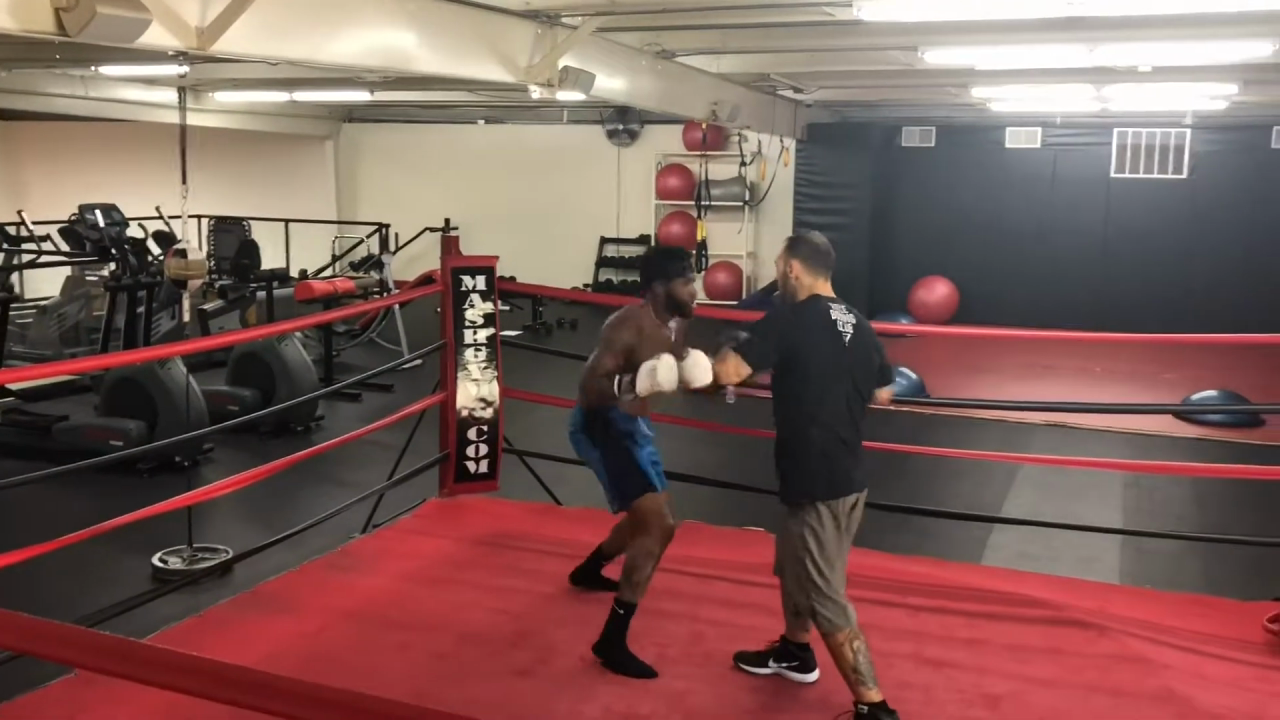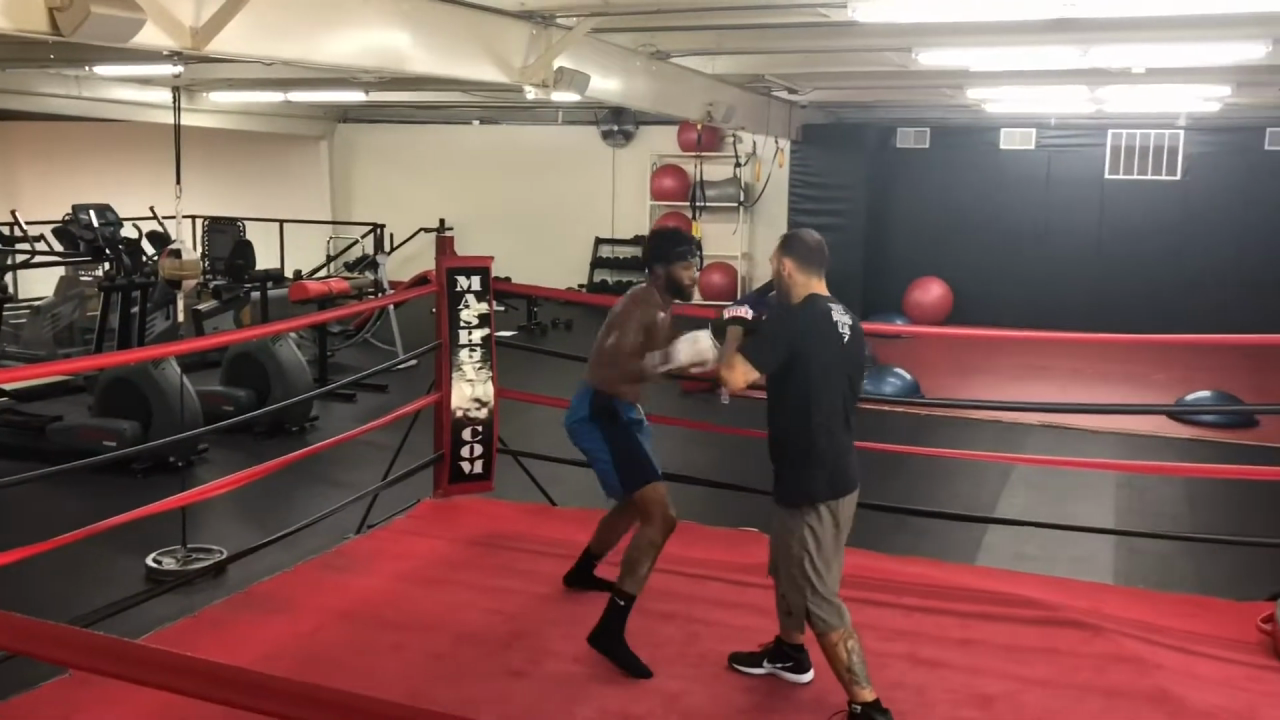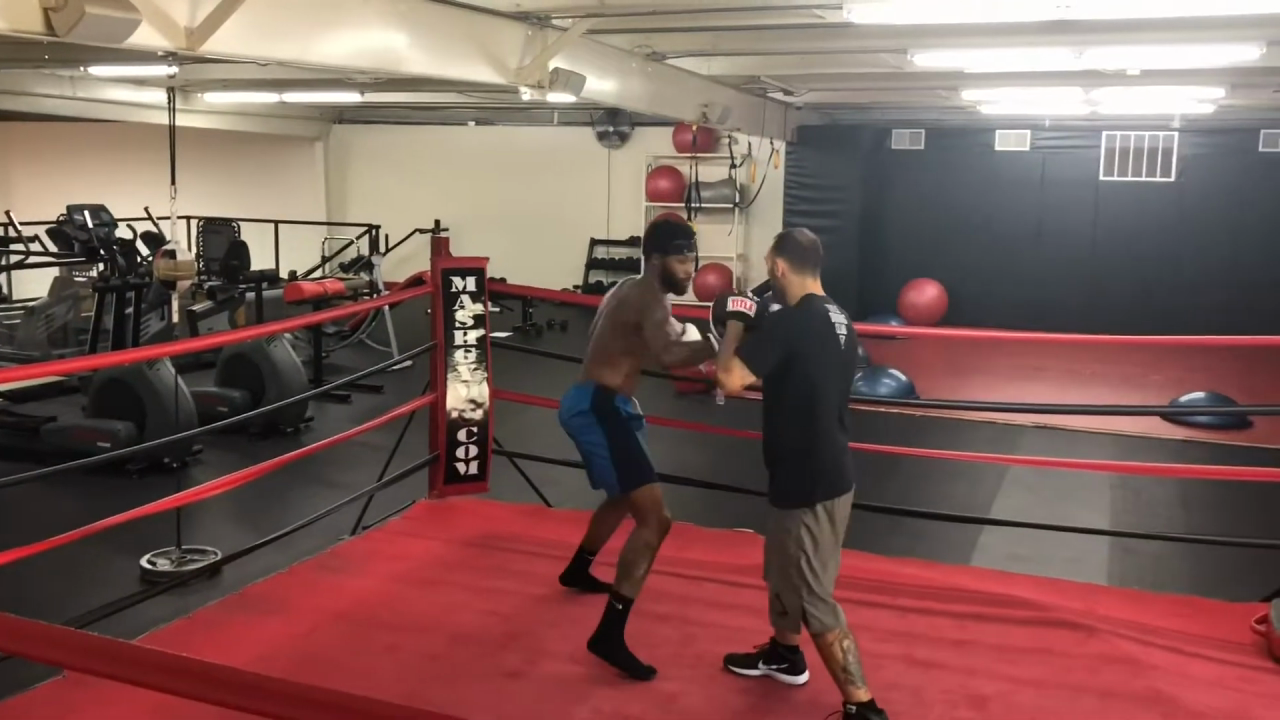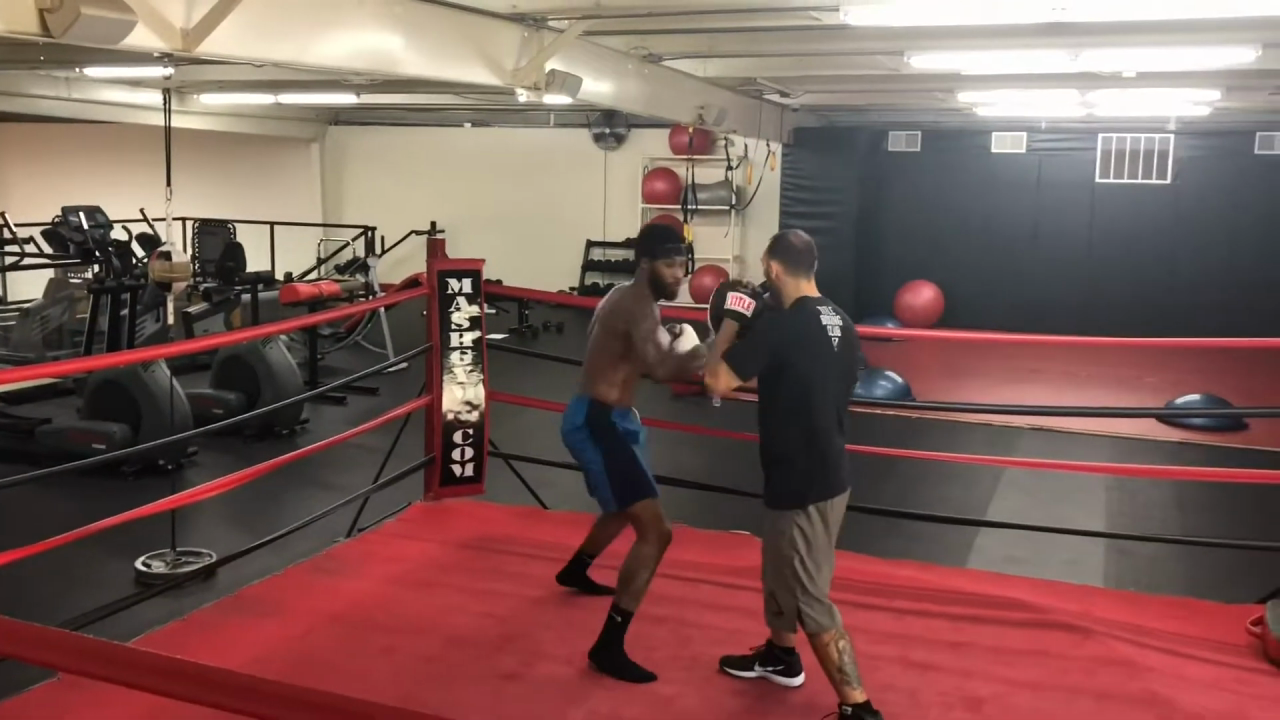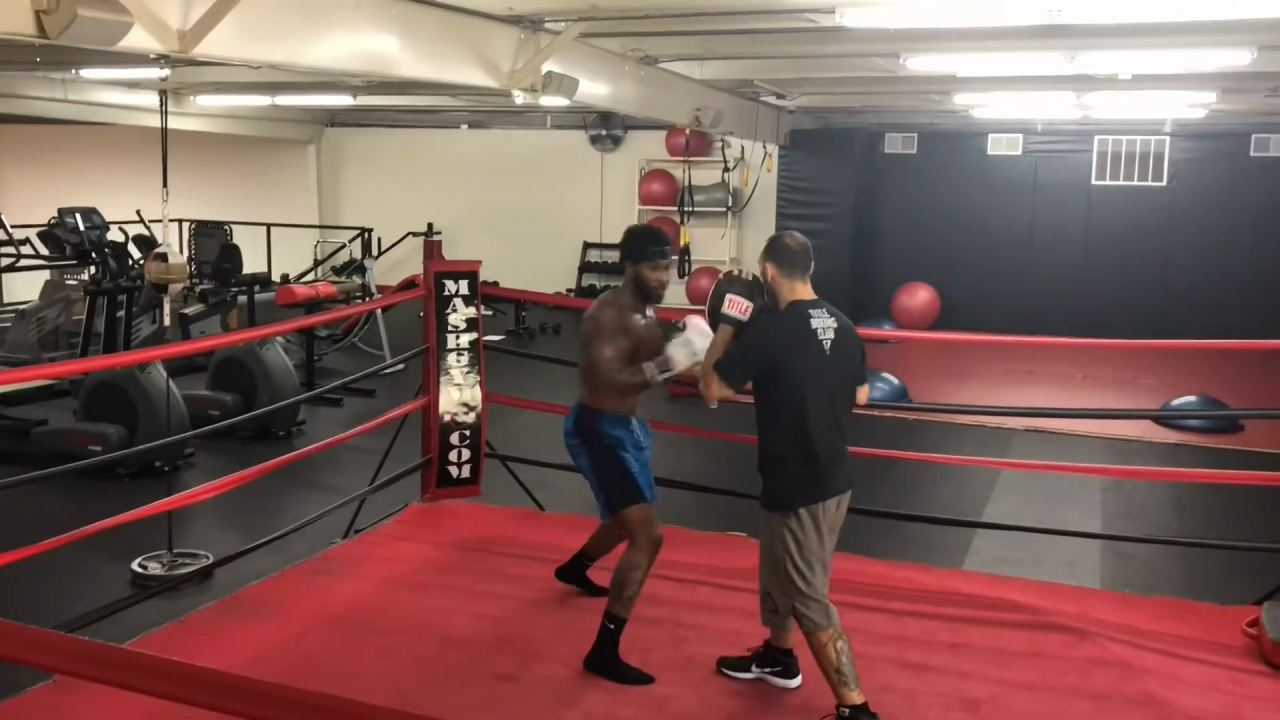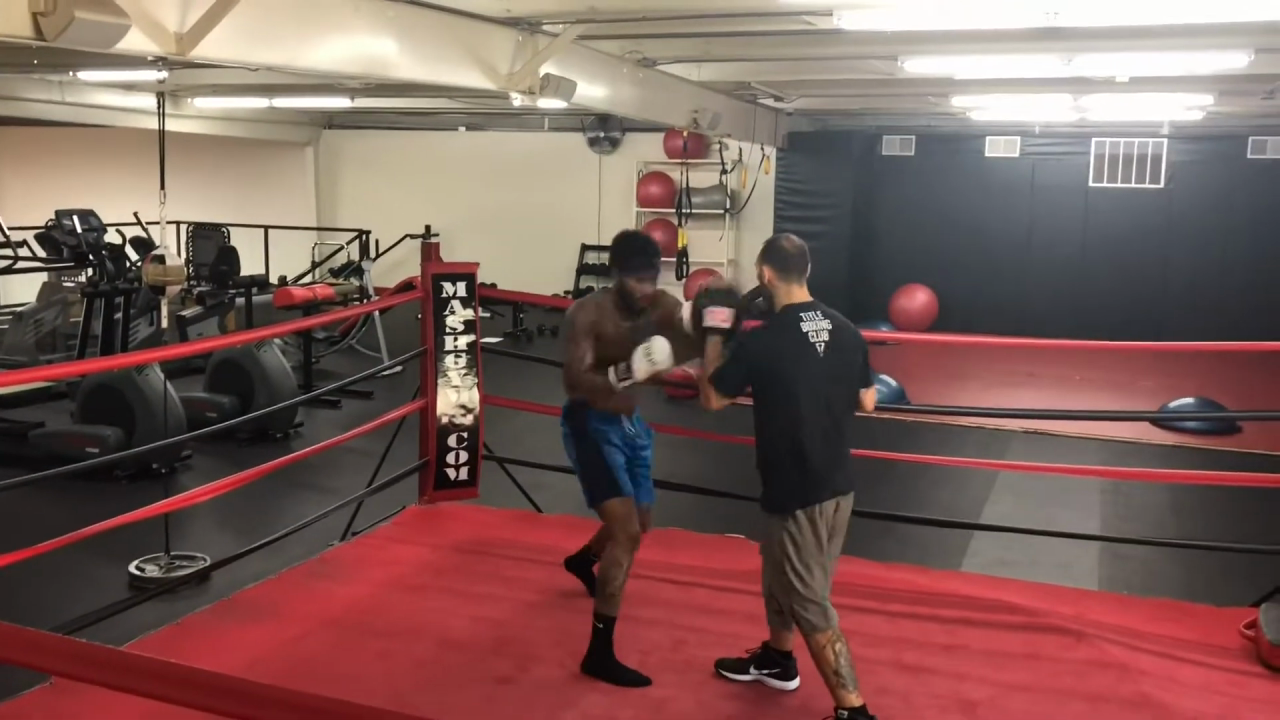
dt=0.1s
person 1, frame 1
left shoulder: (788, 320)
right shoulder: (857, 326)
left elbow: (726, 372)
right elbow: (882, 394)
left wrist: (740, 344)
left hip: (816, 483)
right hip: (845, 475)
left knee: (823, 596)
right knee: (795, 569)
right ankle: (794, 652)
person 1, frame 2
left shoulder: (790, 320)
right shoulder: (847, 324)
left elbow: (733, 376)
left wrist: (736, 331)
left hip: (812, 483)
right hip: (836, 474)
left knee: (818, 596)
right knee: (789, 568)
right ankle: (789, 652)
person 1, frame 3
left shoulder: (788, 324)
right shoulder: (839, 322)
left elbow: (730, 378)
left wrist: (735, 322)
left hip: (807, 484)
right hip: (829, 473)
left knee: (813, 596)
right knee: (785, 572)
right ankle: (784, 654)
person 1, frame 4
left shoulder: (778, 326)
right shoulder: (841, 325)
left elbow: (717, 381)
left wrist: (730, 320)
left hip: (802, 485)
right hip: (826, 475)
left knee: (808, 597)
right knee: (782, 574)
right ankle: (780, 656)
person 1, frame 5
left shoulder: (767, 333)
right shoulder: (844, 328)
left elbow: (711, 389)
right elbow: (859, 398)
left wrist: (727, 324)
left hip: (798, 488)
right hip: (833, 479)
left knee: (808, 597)
right knee: (780, 576)
right ankle: (777, 657)
person 1, frame 6
left shoulder: (761, 341)
right shoulder: (845, 330)
left elbow: (711, 399)
right elbow: (866, 401)
left wrist: (714, 334)
left hip: (797, 490)
right hip: (836, 482)
left knee: (807, 599)
right knee: (783, 578)
right ankle: (776, 659)
person 2, frame 1
left shoulder: (674, 325)
right shoulder: (630, 325)
left elbow: (670, 370)
right elbow: (590, 387)
left wrist: (687, 371)
right wrist: (637, 383)
left hip: (626, 424)
right hip: (601, 426)
left knee: (646, 515)
right knee: (659, 527)
left ankle: (589, 570)
right ankle: (612, 640)
person 2, frame 2
left shoulder: (657, 306)
right shoulder: (642, 306)
right elbow: (615, 369)
left wrist: (688, 352)
right wrist: (679, 356)
left hip: (615, 412)
right hip: (600, 414)
left knee: (637, 504)
right knee: (661, 517)
left ankle: (581, 571)
right ankle: (609, 630)
person 2, frame 3
left shoulder: (634, 291)
right shoulder: (648, 297)
right elbow: (670, 356)
left wrist: (686, 343)
left hip: (597, 405)
right hip: (598, 409)
left knee: (623, 498)
right knee: (655, 519)
left ankle: (577, 571)
right ankle: (609, 636)
person 2, frame 4
left shoulder: (629, 299)
right shoulder: (638, 304)
right elbow: (660, 368)
left wrist: (679, 350)
right wrist: (712, 348)
left hip: (599, 419)
right hip: (598, 423)
left knee: (623, 508)
right knee: (656, 533)
left ankle: (574, 570)
right ankle: (609, 647)
person 2, frame 5
left shoulder: (645, 308)
right shoulder: (606, 313)
left elbow: (640, 365)
right elbow: (602, 383)
left wrist: (687, 344)
right wrist: (671, 362)
left hip: (628, 427)
right hip: (597, 430)
left knee: (628, 523)
right knee: (647, 539)
left ankle: (575, 569)
right ankle: (603, 654)
person 2, frame 6
left shoulder: (664, 306)
right shoulder: (587, 312)
left elbow: (694, 352)
right elbow: (577, 384)
left wrist: (692, 340)
right wrist: (632, 369)
left hip: (629, 424)
right hip: (590, 425)
left knee: (638, 520)
right knee: (628, 533)
left ankle: (581, 561)
right ankle: (599, 655)
